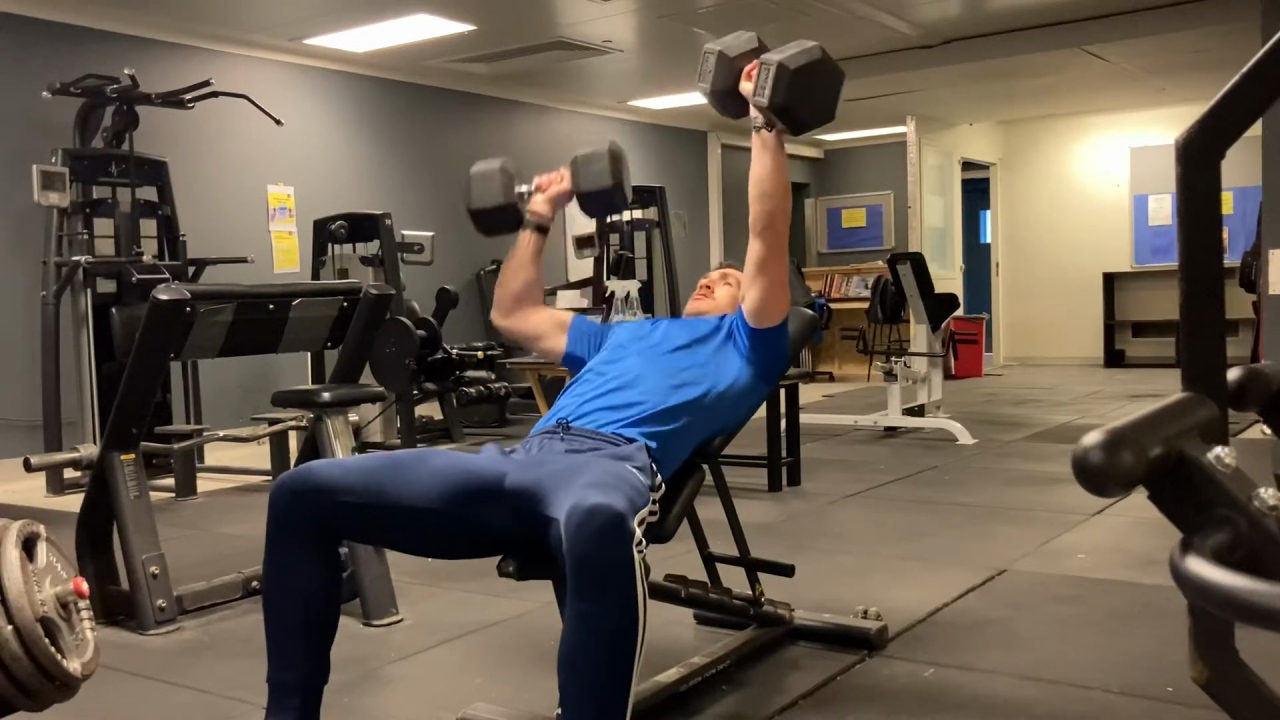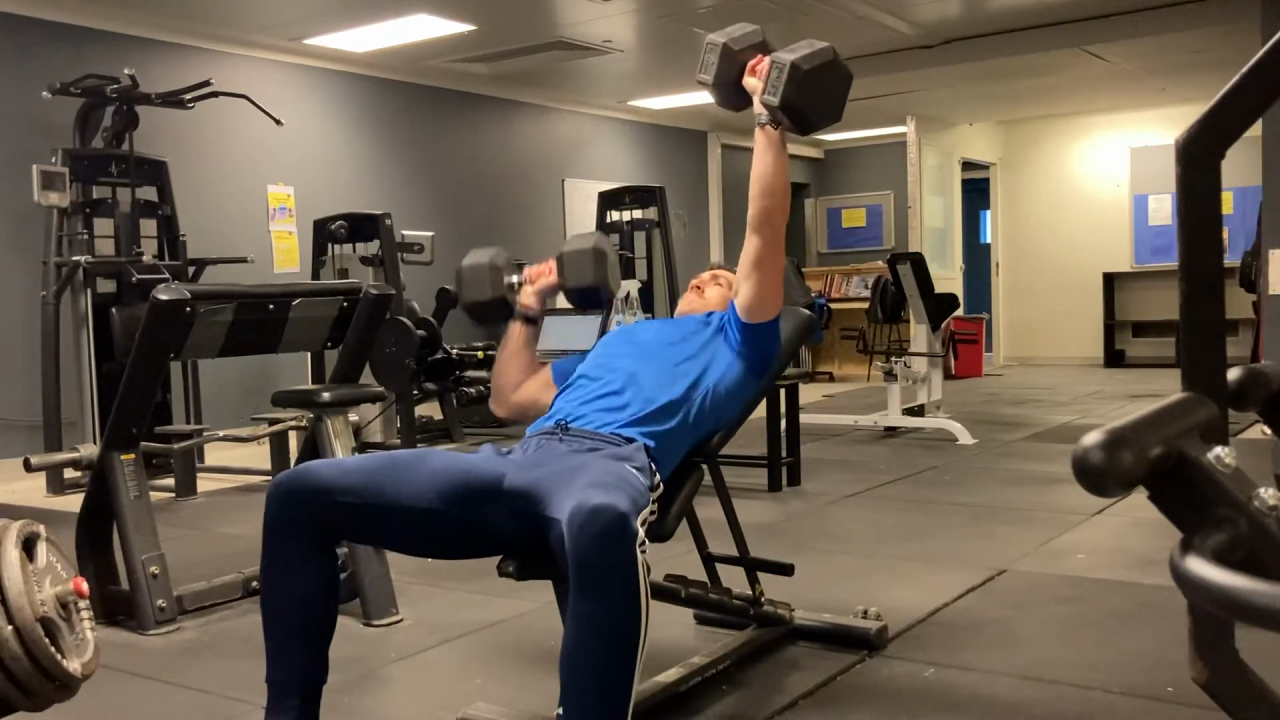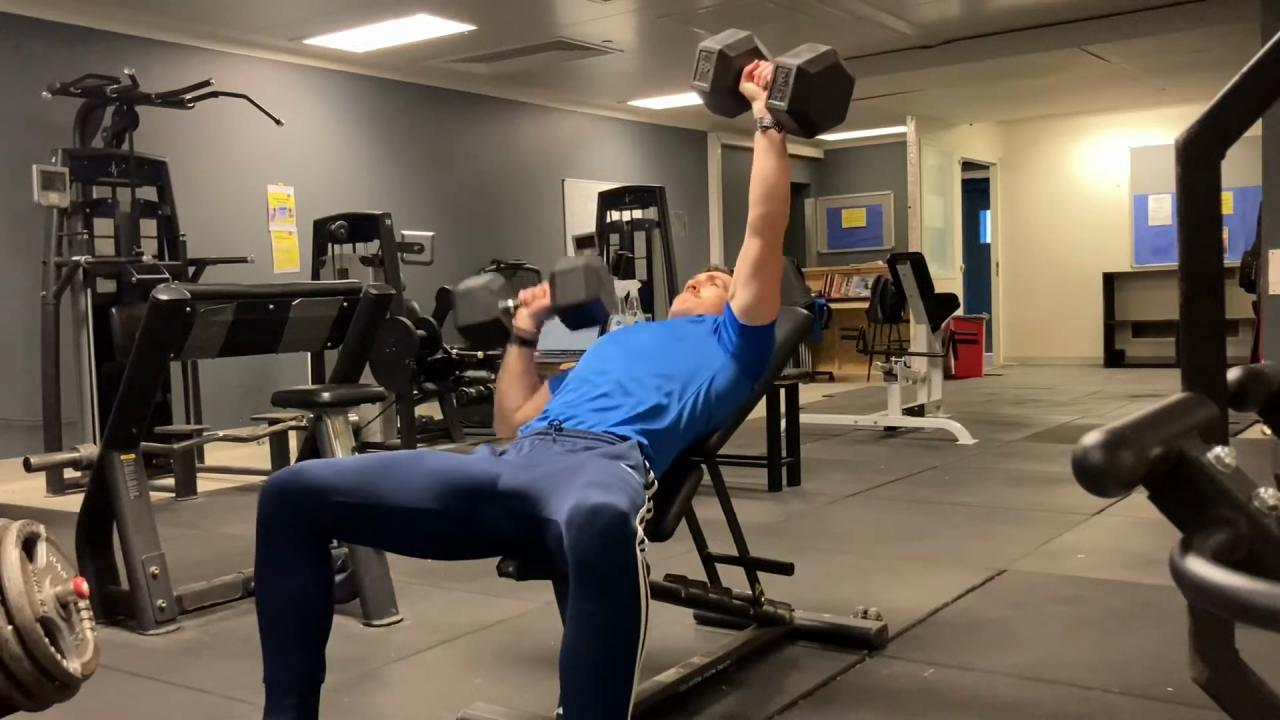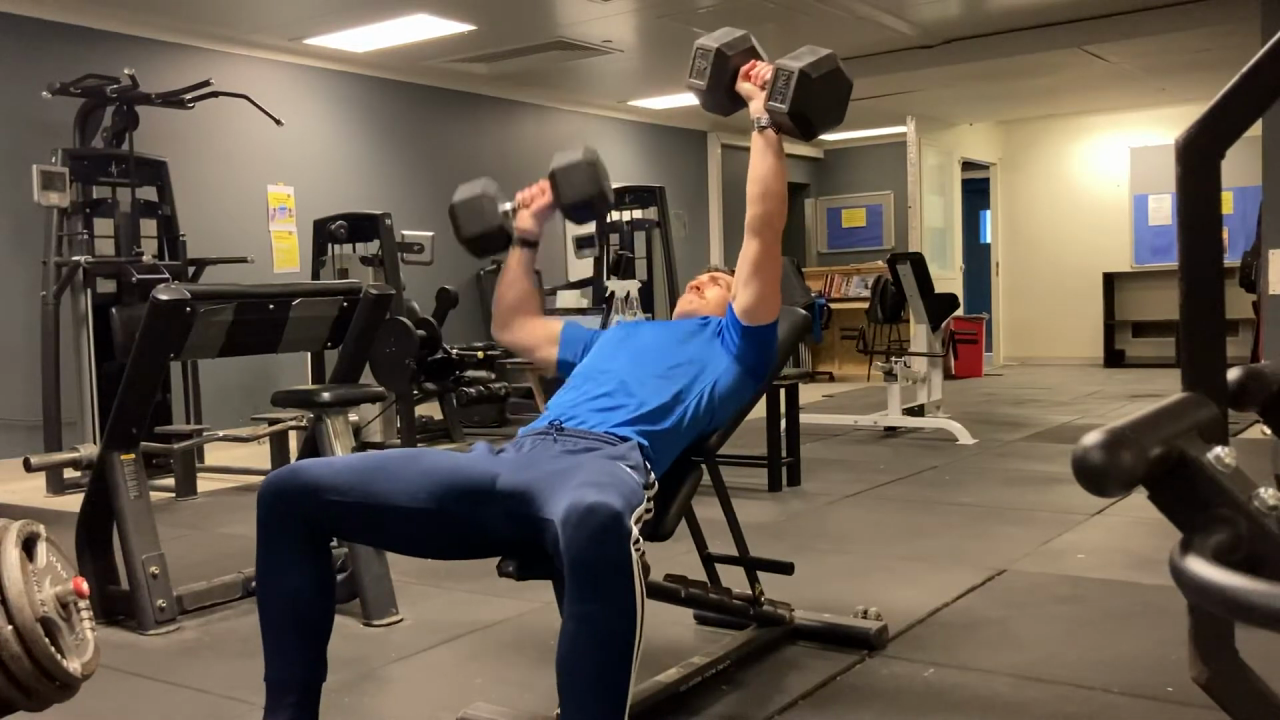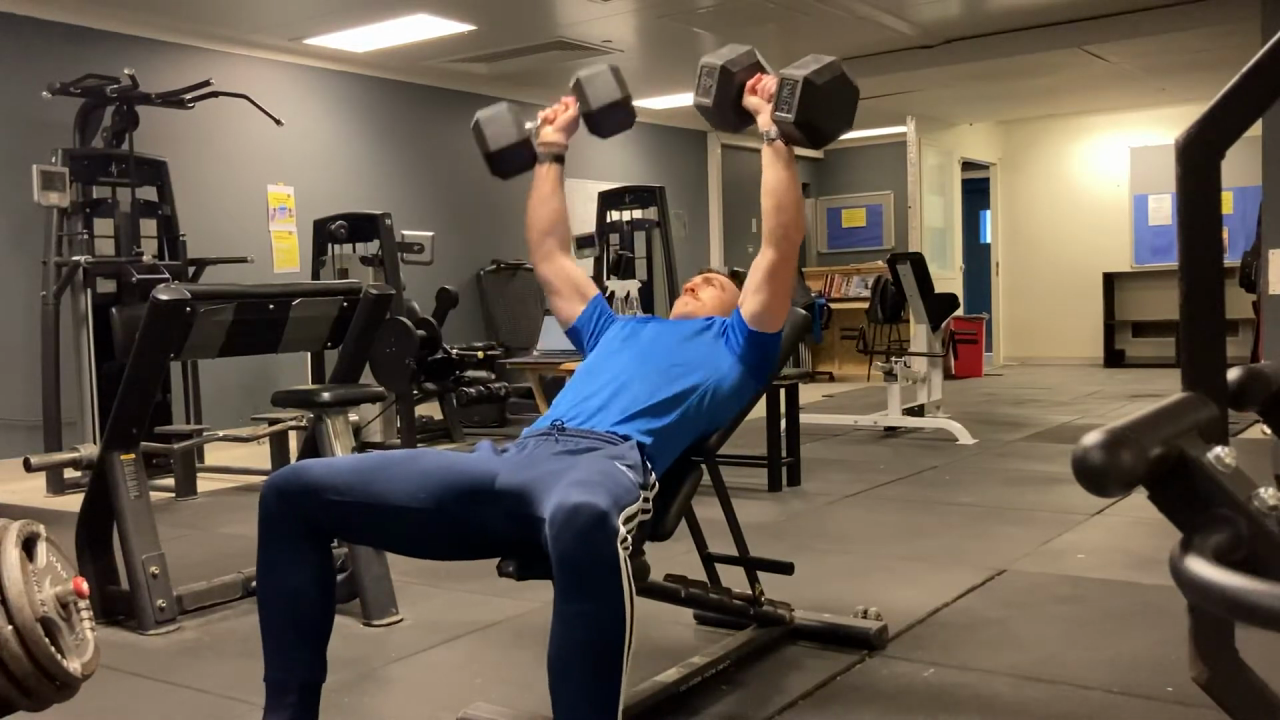
dt=0.3s
person 1, frame 1
left shoulder: (744, 345)
right shoulder: (627, 333)
left elbow: (767, 238)
right elbow: (512, 314)
left wrist: (764, 121)
right wrist: (537, 216)
left hip: (613, 462)
right hip: (519, 459)
left knee: (596, 522)
right knee: (304, 491)
person 1, frame 2
left shoulder: (735, 341)
right shoulder: (618, 340)
left elbow: (765, 233)
right elbow: (508, 398)
left wrist: (767, 115)
right wrist: (527, 309)
left hip: (614, 461)
right hip: (517, 461)
left knee: (600, 522)
right knee: (300, 493)
person 1, frame 3
left shoulder: (730, 342)
right shoulder: (613, 342)
left elbow: (764, 235)
left wrist: (768, 119)
right wrist: (523, 331)
left hip: (607, 460)
right hip: (512, 463)
left knee: (600, 523)
right knee: (293, 494)
person 1, frame 4
left shoulder: (733, 344)
right shoulder: (617, 336)
left elbow: (762, 235)
right elbow: (512, 329)
left wrist: (764, 119)
right wrist: (527, 234)
left hip: (609, 460)
right hip: (512, 458)
left knee: (594, 521)
right knee: (291, 492)
person 1, frame 5
left shoulder: (734, 346)
right shoulder: (618, 330)
left elbow: (779, 250)
right elbow: (548, 255)
left wrist: (772, 129)
right wrist: (550, 151)
left hip: (607, 461)
right hip: (513, 459)
left knee: (582, 521)
right knee: (295, 491)
